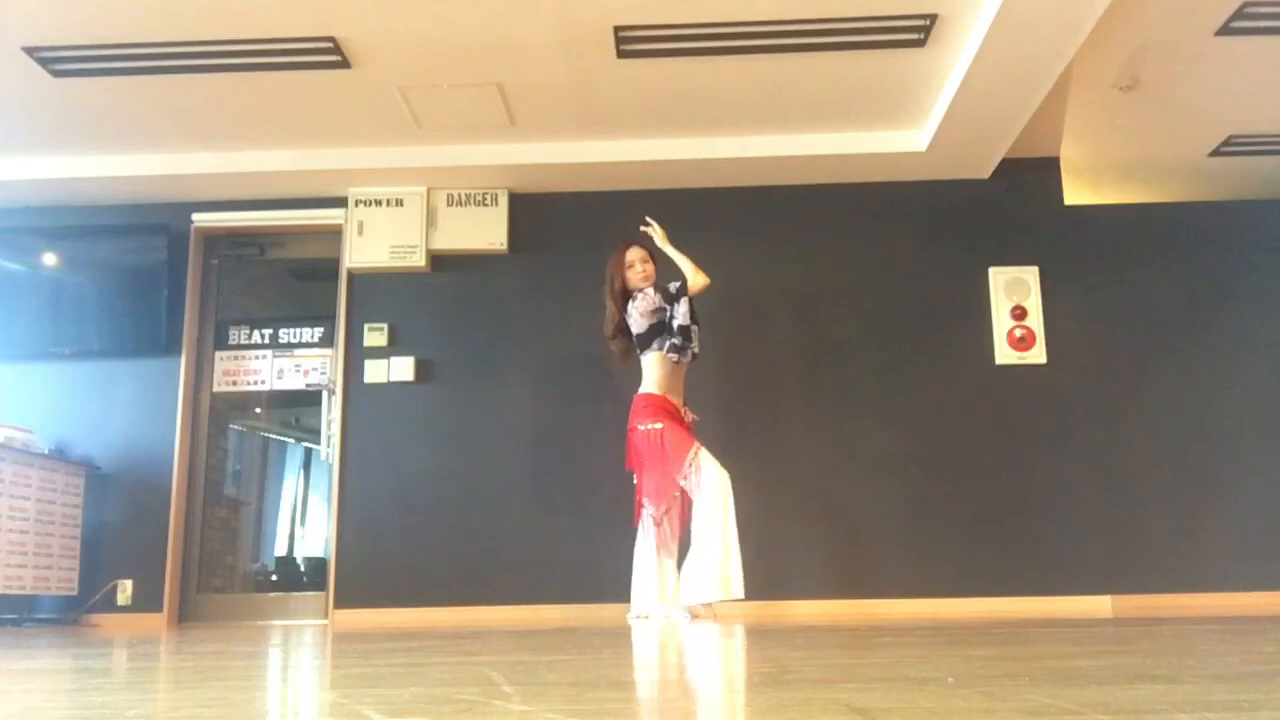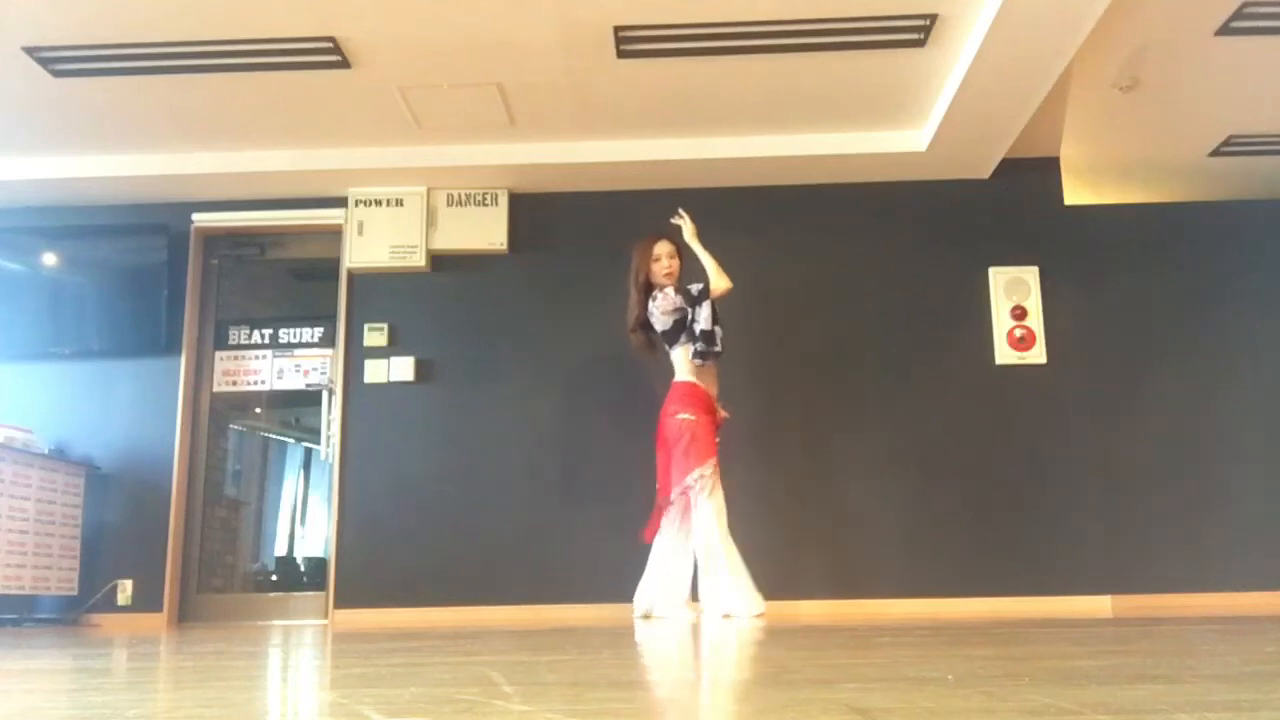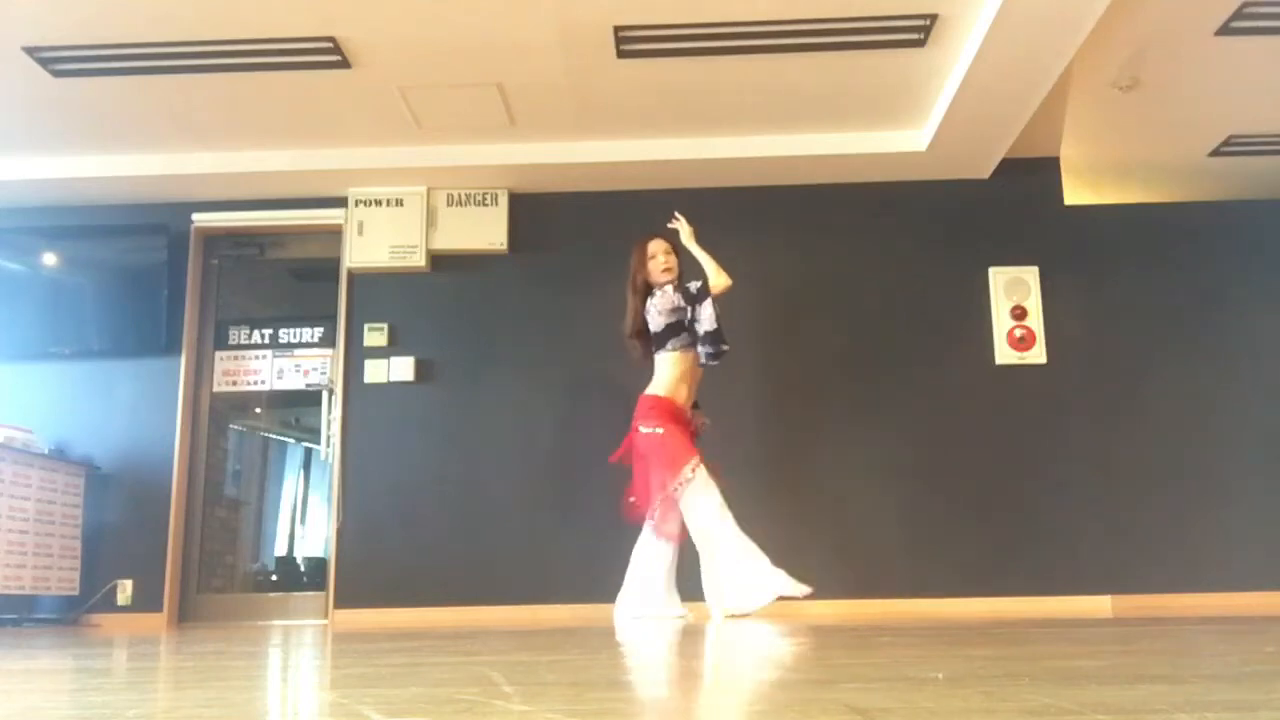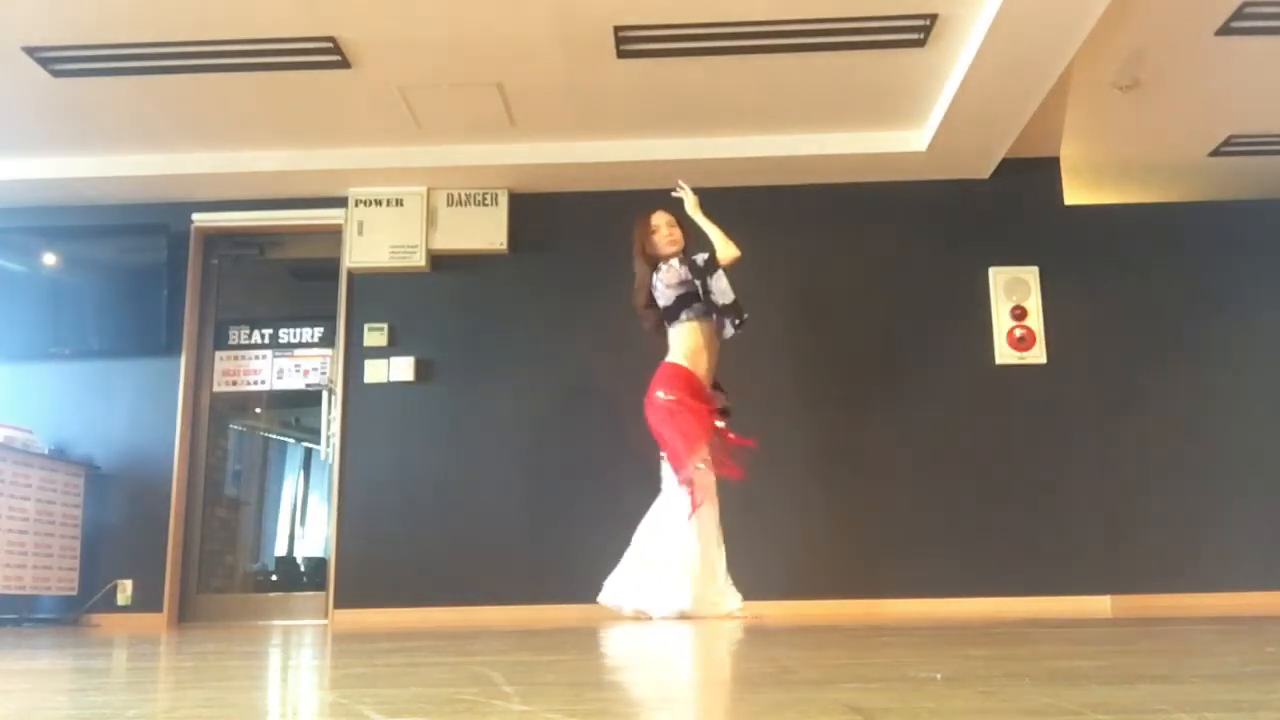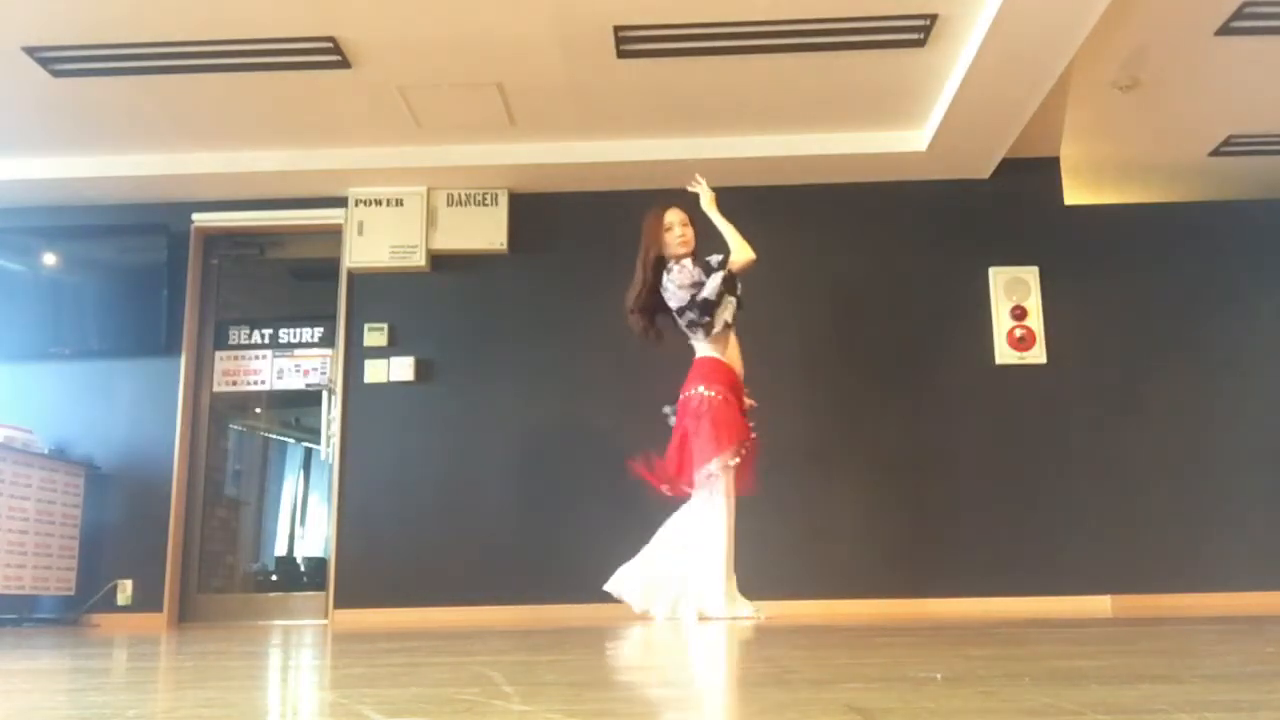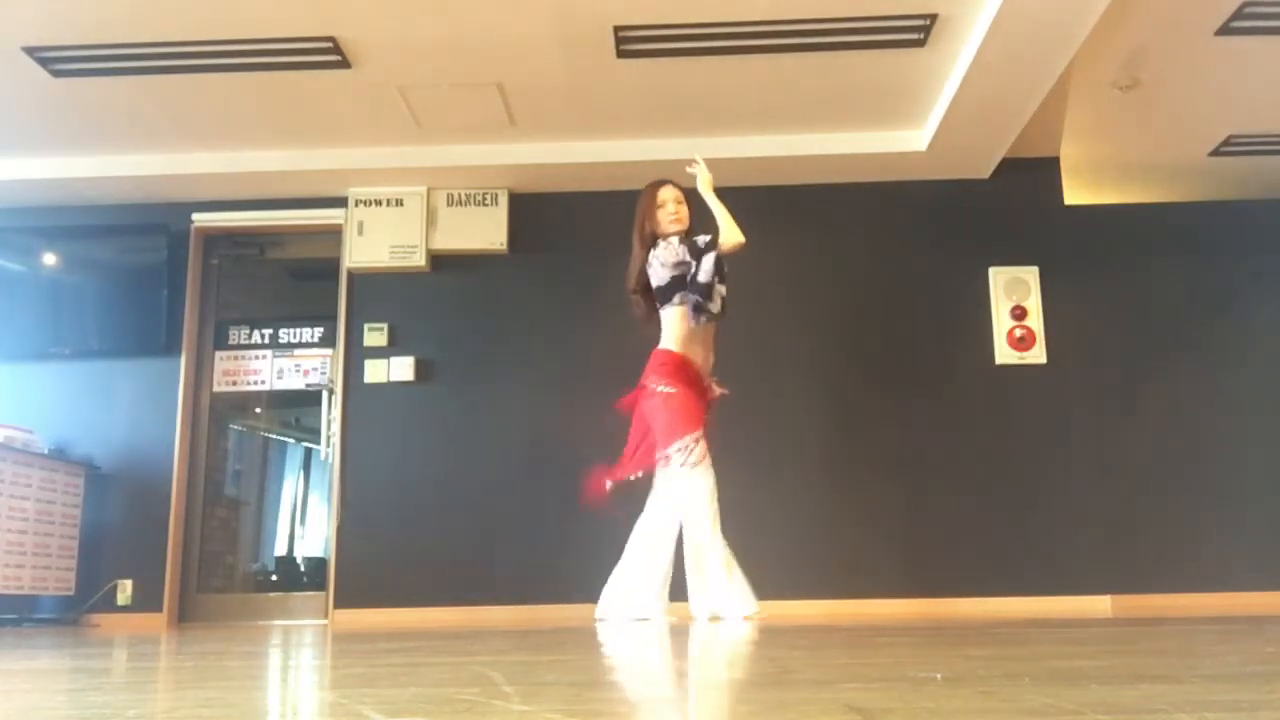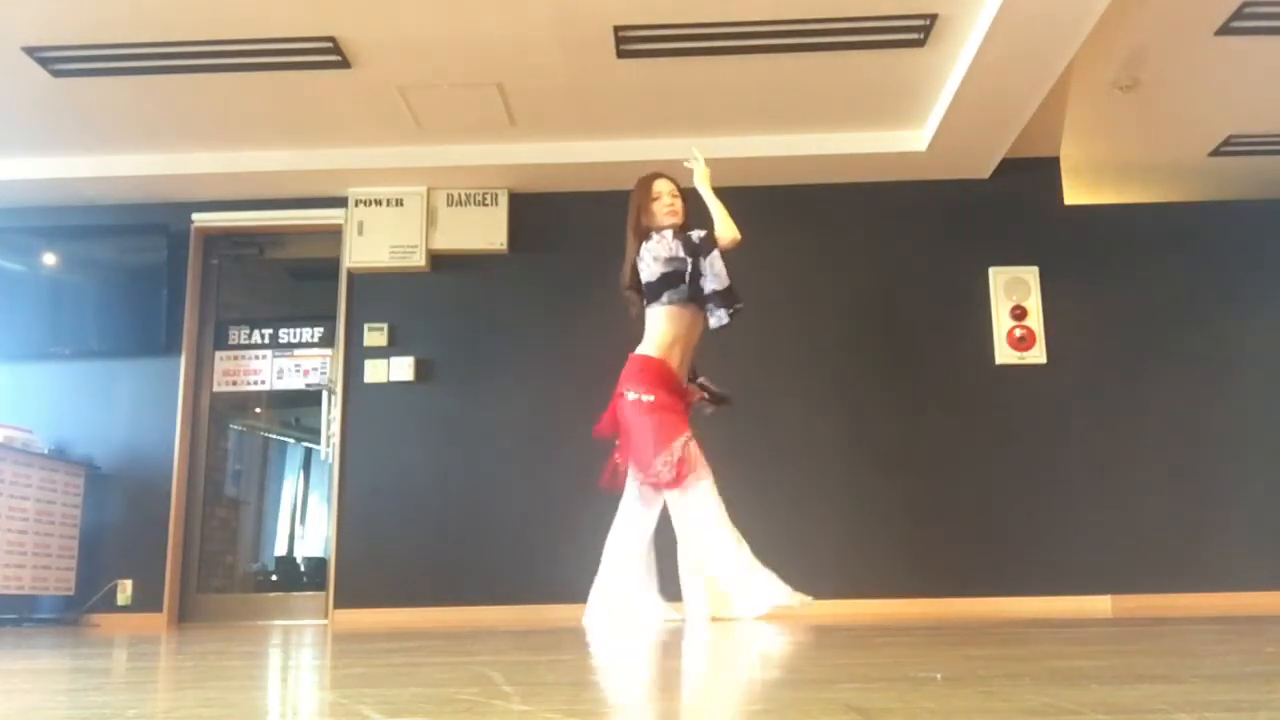
dt=0.7s
person 1, frame 1
left shoulder: (654, 307)
right shoulder: (641, 303)
right elbow: (699, 280)
right wrist: (667, 244)
left hip: (667, 416)
right hip: (653, 415)
left knee: (662, 511)
right knee: (712, 482)
left ankle: (657, 602)
right ankle: (703, 583)
person 1, frame 2
left shoulder: (677, 302)
right shoulder: (664, 301)
right elbow: (723, 285)
right wrist: (695, 240)
left hip: (696, 407)
right hip: (688, 406)
left knee: (688, 505)
right knee: (702, 500)
left ankle: (662, 599)
right ankle: (724, 597)
person 1, frame 3
left shoulder: (676, 302)
right shoulder: (661, 300)
right elbow: (721, 282)
right wrist: (693, 242)
left hip: (673, 419)
right hip: (659, 417)
left knee: (667, 511)
right knee: (706, 506)
left ankle: (645, 601)
right ankle: (751, 584)
person 1, frame 4
left shoulder: (684, 276)
right shoulder: (668, 272)
right elbow: (730, 253)
right wrist: (697, 213)
left hip: (689, 396)
right hip: (673, 391)
left knee: (687, 492)
right knee: (696, 490)
left ankle: (635, 590)
right ankle: (698, 593)
person 1, frame 5
left shoulder: (689, 275)
right shoulder: (680, 273)
right elbow: (745, 256)
right wrist: (714, 210)
left hip: (716, 390)
right hip: (712, 385)
left knee: (710, 498)
right knee: (715, 496)
left ankle: (647, 585)
right ankle: (714, 599)
person 1, frame 6
left shoulder: (683, 255)
right shoulder: (666, 251)
right elbow: (734, 239)
right wrist: (709, 192)
left hip: (687, 383)
right hip: (672, 379)
left knee: (673, 495)
right knee: (694, 490)
left ankle: (634, 597)
right ankle: (717, 596)
person 1, frame 7
left shoulder: (679, 252)
right shoulder: (658, 246)
right elbow: (730, 236)
right wrist: (706, 187)
left hip: (665, 387)
right hip: (649, 383)
left knee: (644, 497)
right knee: (696, 494)
left ankle: (623, 600)
right ankle: (747, 591)
